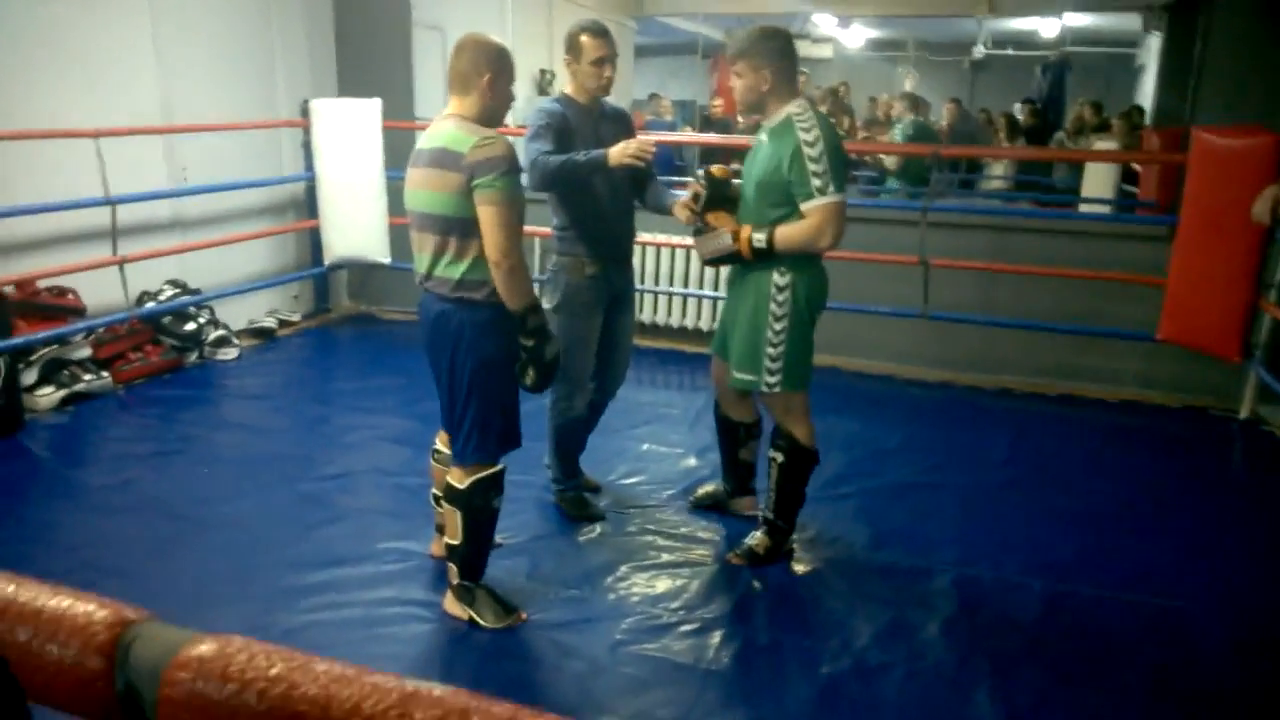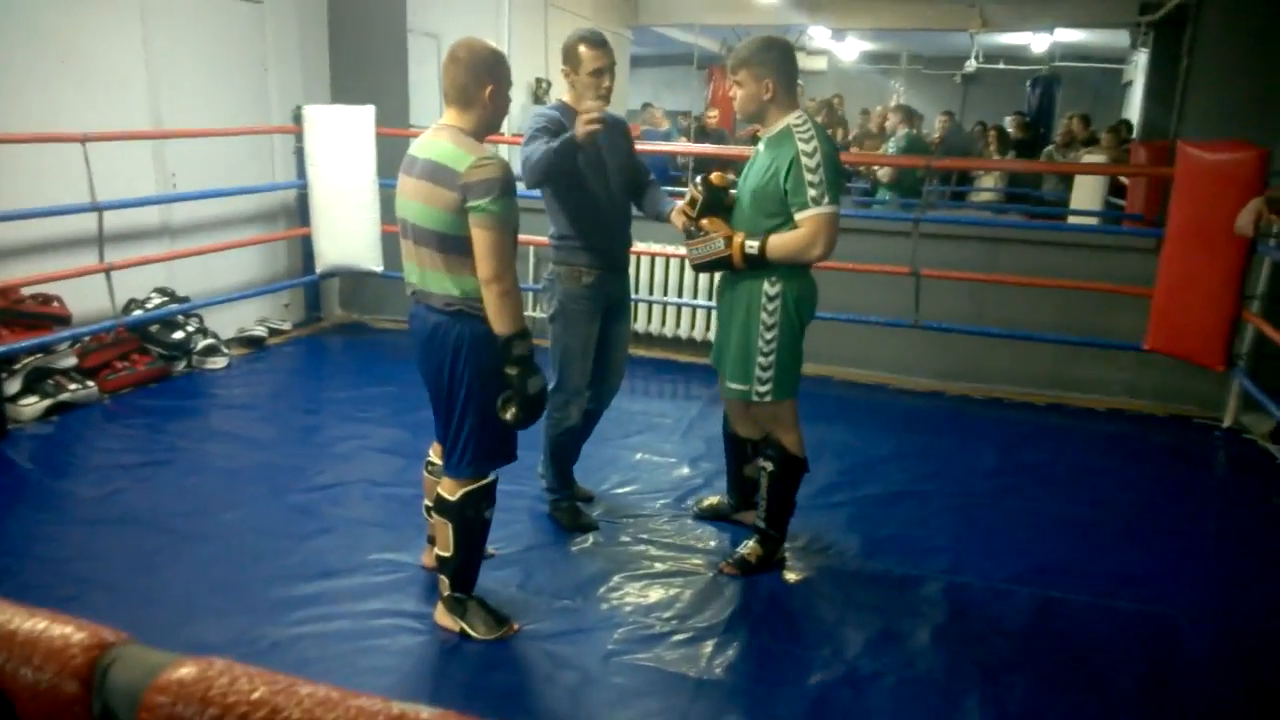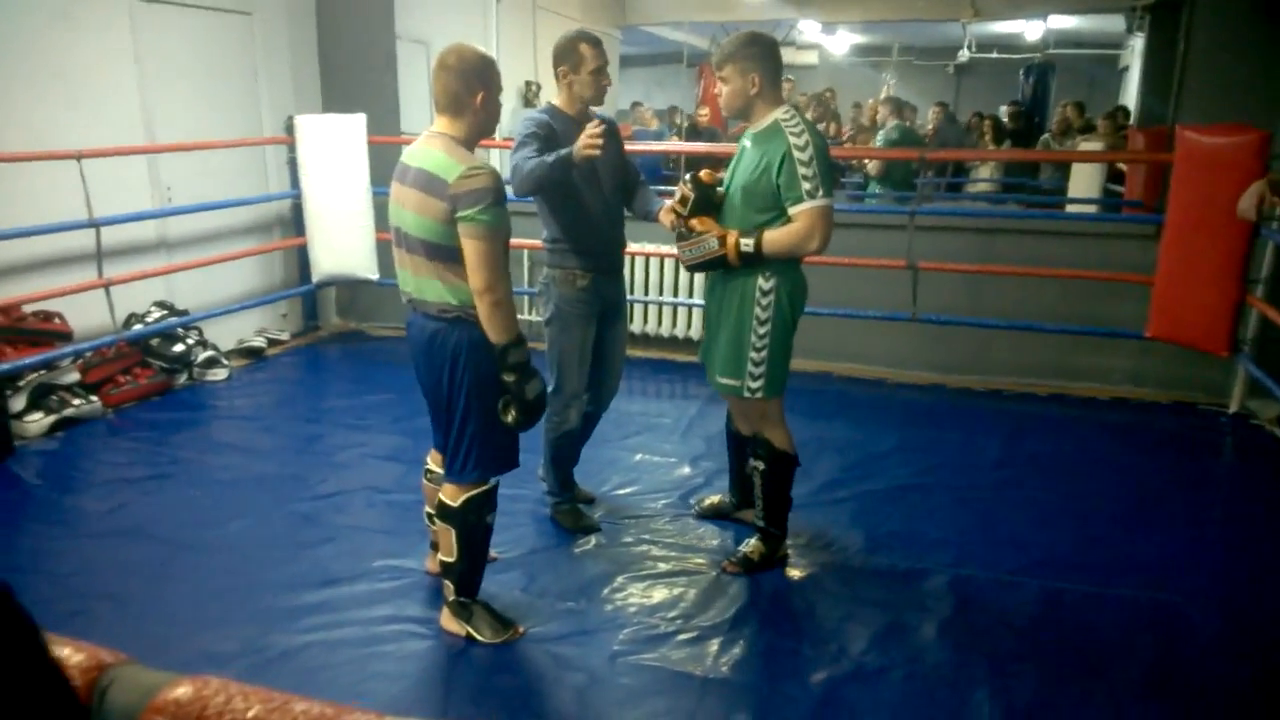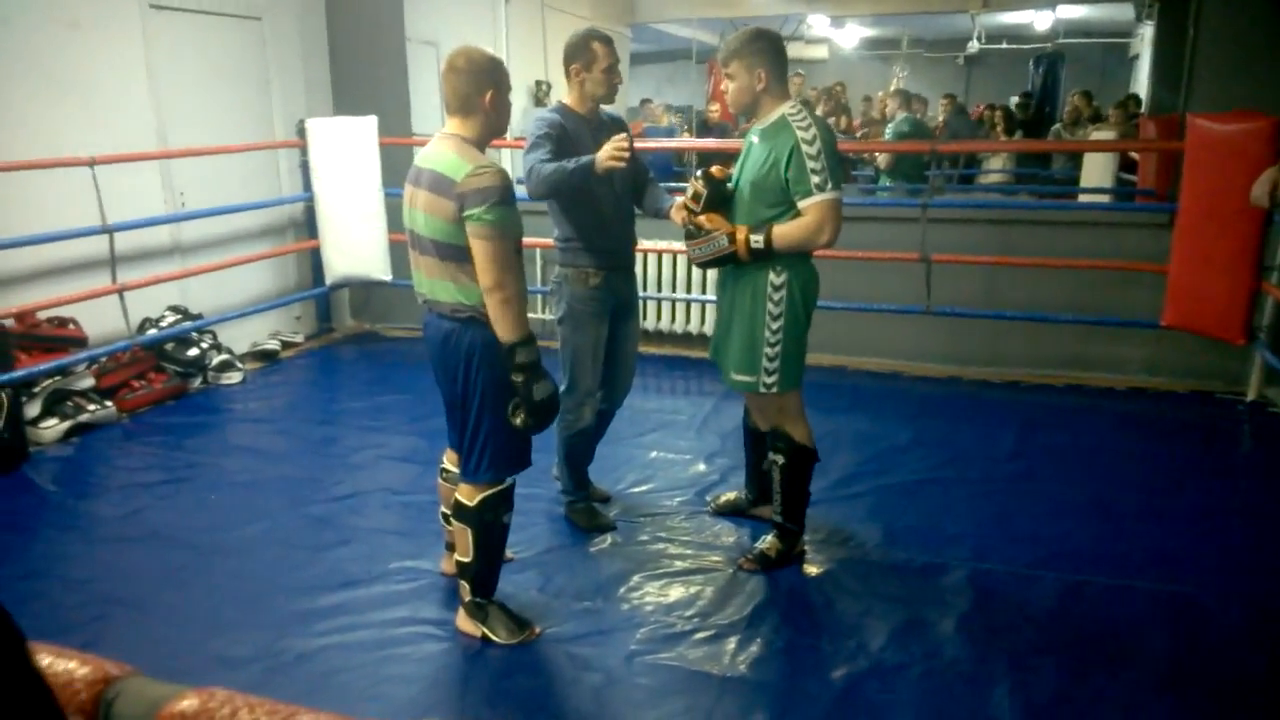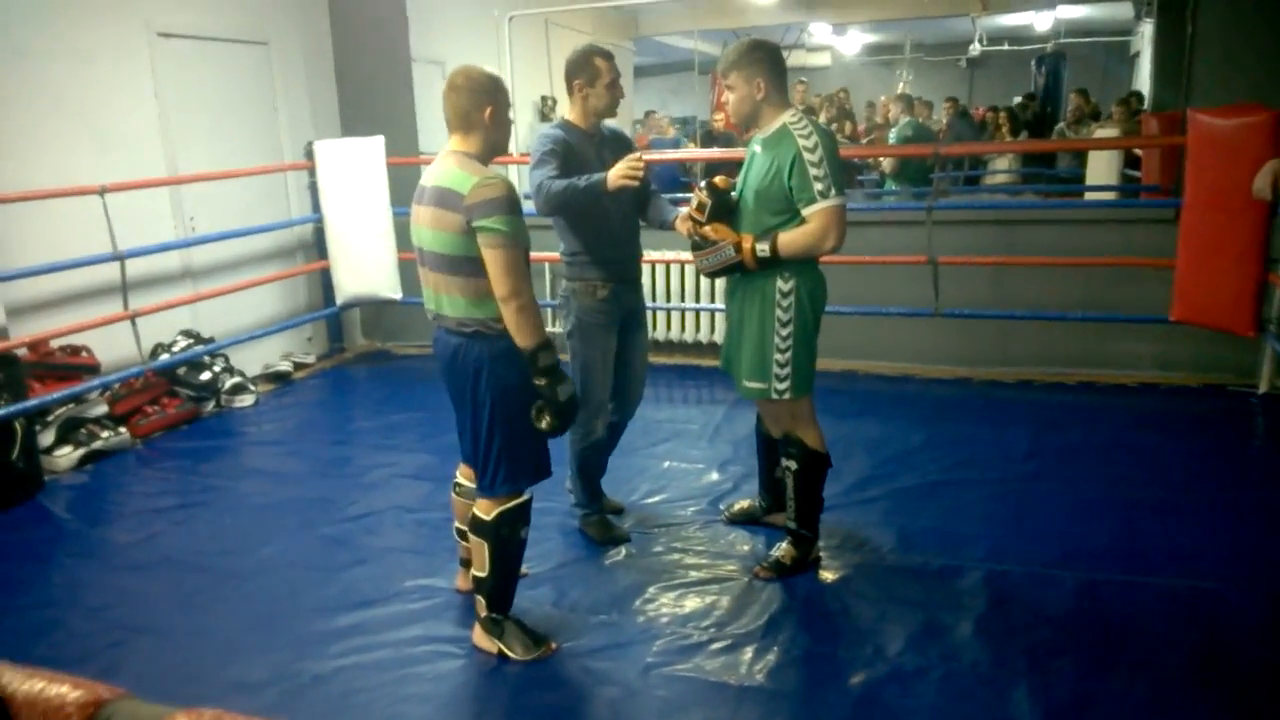
dt=0.3s
person 1, frame 1
left shoulder: (425, 144)
right shoulder: (488, 148)
right elbow: (503, 257)
right wrist: (534, 328)
left hip: (435, 305)
right hip: (476, 316)
left knee: (455, 428)
right knee: (480, 452)
left ankle: (446, 534)
right ankle: (464, 588)
person 1, frame 2
left shoulder: (417, 151)
right shoulder: (485, 168)
right elbow: (496, 280)
right wrist: (519, 359)
left hip: (426, 316)
right hip: (467, 329)
left knee: (447, 440)
right knee: (472, 463)
left ankle: (438, 544)
right ankle: (456, 600)
person 1, frame 3
left shoulder: (409, 159)
right shoulder: (473, 177)
right elbow: (488, 290)
right wrist: (519, 367)
left hip: (422, 325)
right hip: (463, 336)
left knee: (445, 447)
right knee: (473, 470)
left ankle: (441, 550)
right ankle: (460, 605)
person 1, frame 4
left shoulder: (424, 160)
right shoulder: (482, 176)
right elbow: (497, 287)
right wrist: (528, 366)
left hip: (439, 324)
right hip: (478, 335)
left knee: (461, 448)
right knee: (488, 469)
left ankle: (456, 550)
right ankle: (476, 605)
person 1, frame 5
left shoulder: (430, 178)
right shoulder: (487, 187)
right elbow: (512, 295)
right wrist: (547, 369)
left hip: (449, 339)
right hip: (489, 349)
left knee: (476, 462)
right knee: (505, 483)
left ankle: (472, 567)
right ankle: (492, 620)
person 2, frame 1
left shoulder: (807, 134)
right shoulder: (774, 128)
left elbow: (825, 231)
left wrist: (745, 240)
right wrist: (723, 202)
left hip: (784, 285)
right hip: (754, 280)
left knee: (786, 405)
right knee: (727, 382)
left ankle: (778, 531)
right ankle: (738, 486)
person 2, frame 2
left shoulder: (806, 145)
right shoulder: (771, 140)
left elbow: (817, 241)
left wrist: (737, 246)
right wrist: (719, 210)
left hip: (773, 295)
right hip: (744, 289)
left knee: (774, 415)
right knee: (738, 403)
left ankle: (771, 540)
right ankle: (742, 499)
person 2, frame 3
left shoulder: (795, 140)
right shoulder: (753, 136)
left elbow: (813, 233)
left wrist: (732, 244)
right wrist: (704, 207)
left hip: (763, 290)
right hip: (731, 284)
left knee: (763, 411)
right knee: (738, 400)
left ankle: (773, 537)
right ankle: (742, 497)
person 2, frame 4
left shoulder: (801, 134)
right shoulder: (759, 132)
left elbow: (822, 226)
left wrist: (741, 240)
right wrist: (713, 203)
left hip: (776, 284)
right hip: (744, 280)
left knee: (781, 405)
right knee: (755, 396)
left ankle: (790, 533)
right ankle: (757, 494)
person 2, frame 5
left shoulder: (804, 140)
right shoulder: (761, 141)
left elbow: (827, 233)
left wrist: (747, 248)
right wrist: (716, 213)
left hip: (782, 292)
right hip: (751, 287)
left knee: (792, 412)
right knee: (766, 403)
left ankle: (804, 539)
right ankle: (772, 501)
person 3, frame 1
left shoulder: (619, 118)
right shoulder: (551, 116)
left elbow: (642, 182)
right elbow: (539, 172)
left wrist: (673, 203)
right wrist: (605, 157)
left hip: (619, 266)
right hip: (577, 269)
left knee: (611, 375)
right knee: (574, 381)
left ankle: (566, 460)
right ankle: (565, 483)
person 3, frame 2
left shoulder: (616, 126)
right shoulder: (549, 122)
left elbow: (641, 186)
right elbow: (533, 170)
left wrist: (670, 210)
right wrist: (576, 137)
left hip: (615, 275)
right hip: (574, 278)
left knee: (606, 385)
right knee: (570, 390)
left ankle: (558, 468)
right ankle: (559, 493)
person 3, frame 3
left shoulder: (606, 128)
right shoulder: (540, 126)
left elbow: (631, 186)
right elbow: (521, 179)
left wrist: (659, 209)
right wrist: (573, 154)
left hip: (610, 277)
right hip: (569, 281)
left knee: (604, 387)
right knee: (568, 393)
left ankle: (559, 470)
right ankle: (560, 495)
person 3, frame 4
left shoulder: (615, 125)
right shoulder: (551, 126)
left elbow: (641, 184)
right elbow: (537, 181)
left wrist: (670, 207)
right wrist: (593, 163)
left hip: (622, 274)
right hip: (581, 279)
left knee: (617, 385)
right knee: (581, 391)
left ankle: (572, 469)
right ankle: (574, 494)
person 3, frame 5
left shoulder: (618, 139)
right shoulder: (554, 142)
left elbow: (644, 196)
right elbow: (544, 197)
left wrist: (674, 218)
right wrist: (605, 181)
left hip: (628, 285)
right hip: (588, 291)
left knee: (628, 395)
right knee: (593, 402)
left ankle: (586, 481)
right ankle: (588, 507)
